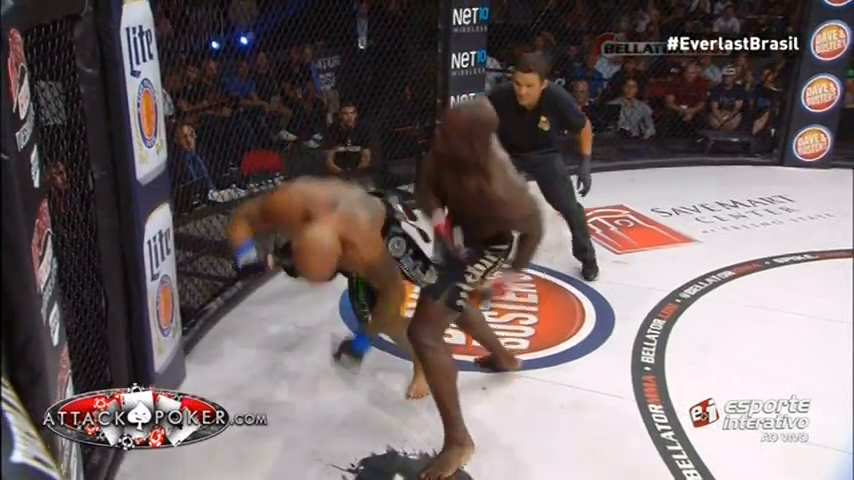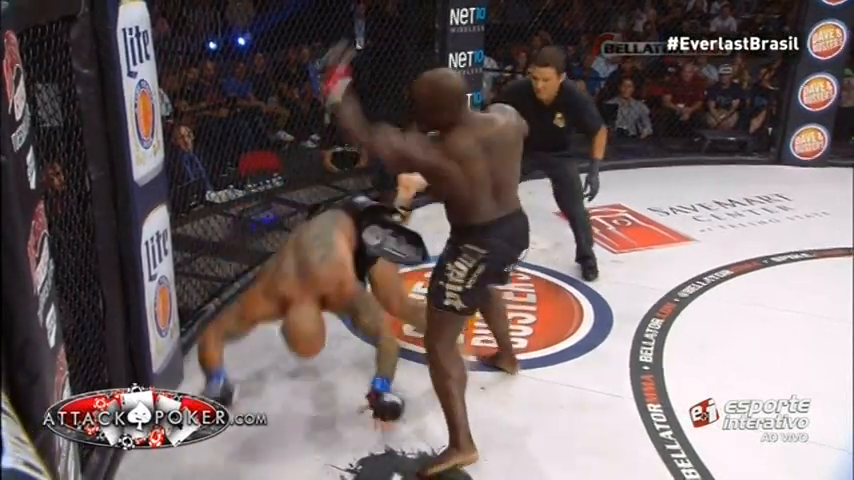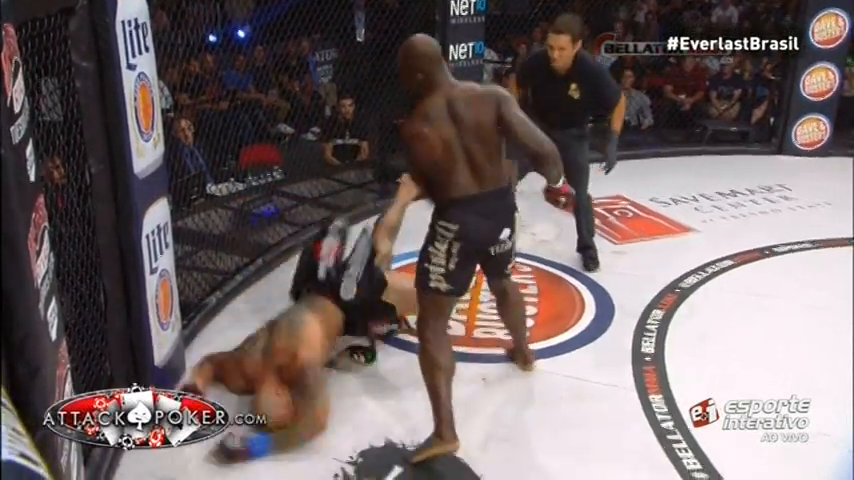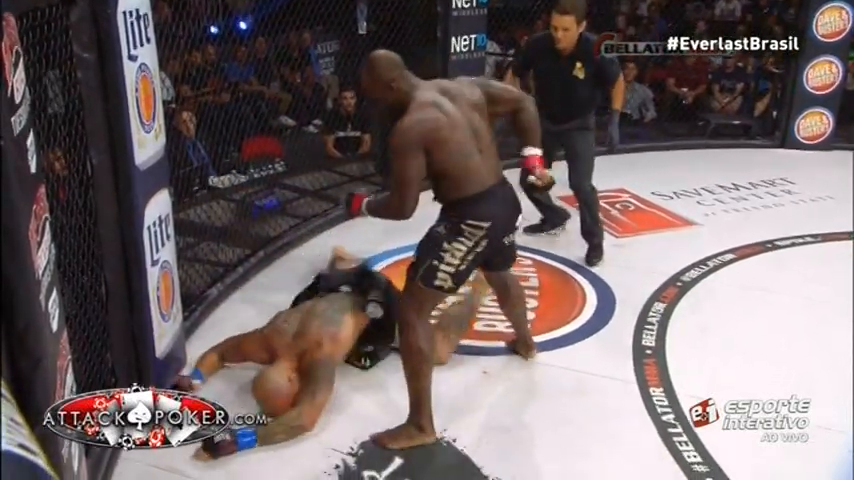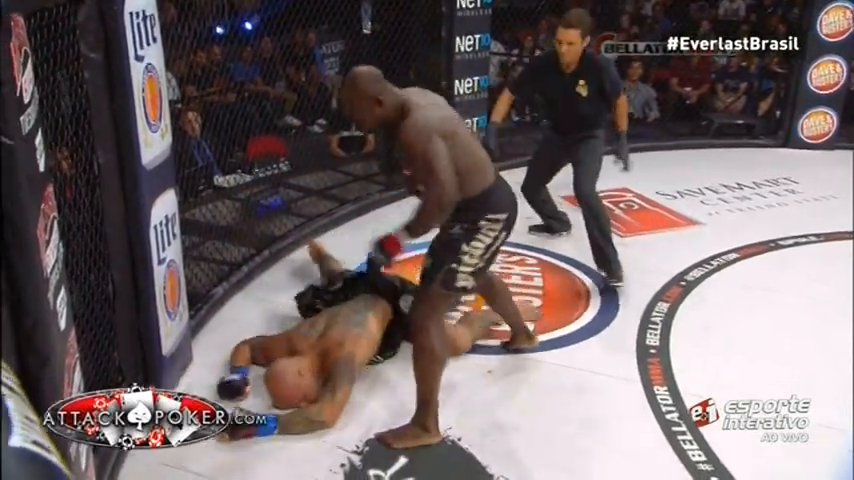
dt=0.4s
person 1, frame 1
left shoulder: (501, 187)
right shoulder: (457, 140)
left elbow: (533, 229)
right elbow: (427, 181)
left wrist: (509, 279)
right wrist: (440, 223)
left hip: (482, 246)
right hip: (459, 231)
left knee: (424, 333)
right knee: (454, 303)
left ankle: (458, 443)
right ankle: (502, 357)
person 1, frame 2
left shoulder: (433, 153)
right shoulder: (507, 116)
left elbow: (364, 136)
left wrist: (337, 88)
left hip: (477, 244)
right hip: (516, 227)
left knee: (438, 342)
right knee: (485, 288)
left ankle: (461, 445)
right ankle: (507, 355)
person 1, frame 3
left shoulder: (413, 127)
right shoulder: (491, 97)
left elbow: (428, 190)
right elbow: (541, 148)
right wrist: (557, 183)
left hip: (455, 223)
right hip: (500, 211)
left knee: (431, 323)
right knee: (501, 282)
left ankle: (444, 432)
right ankle: (523, 350)
person 1, frame 4
left shoulder: (409, 129)
right shoulder: (466, 87)
left elbow: (403, 206)
right elbow: (524, 103)
left wrist: (362, 204)
right wrist: (534, 157)
left hip: (470, 219)
right hip: (505, 201)
left knee: (412, 312)
right knee: (500, 275)
left ankle: (420, 425)
right ankle: (525, 341)
person 1, frame 5
left shoulder: (416, 127)
right shoulder: (407, 103)
left elbow: (443, 196)
left wrist: (398, 240)
right wrist: (414, 169)
left hip: (482, 212)
right hip: (488, 204)
left knee: (426, 314)
right knee: (477, 275)
left ankle: (426, 425)
right ankle: (523, 334)
person 2, frame 1
left shoulder: (364, 251)
right shoulder: (288, 203)
left elbow: (393, 292)
right elbow: (241, 221)
left wrist: (366, 338)
right wrist: (245, 253)
left hip: (381, 227)
left knee: (385, 314)
left ankle: (422, 366)
person 2, frame 2
left shoulder: (340, 286)
right shoulder: (264, 301)
left elbow: (386, 337)
right elbow: (210, 337)
left wrist: (382, 388)
right wrist: (216, 380)
left hip: (350, 223)
left knee: (397, 305)
person 2, frame 3
left shoulder: (300, 365)
right shoulder: (243, 372)
left elbow: (316, 423)
right elbow: (210, 363)
left wrist: (261, 445)
right wrist: (195, 385)
left hip: (336, 305)
person 2, frame 4
left shoulder: (321, 355)
right shoulder: (267, 341)
left elbow: (303, 420)
right elbow: (218, 352)
left wrist: (242, 439)
right wrist: (195, 377)
left hip: (370, 302)
right hip: (331, 293)
left knee: (439, 353)
left ankle: (476, 293)
right ankle: (344, 261)
person 2, frame 5
left shoulder: (341, 354)
right shoulder: (294, 342)
left elbow: (327, 416)
right elbow: (246, 346)
left wrist: (266, 426)
right wrist: (239, 373)
left hip: (385, 299)
right hip: (350, 294)
left knee: (458, 343)
right knee: (338, 278)
left ankle: (501, 312)
right ankle: (322, 255)
person 3, frame 1
left shoulder: (558, 99)
right shoulder: (499, 96)
left elbow: (584, 127)
left wrist: (585, 166)
left hip: (544, 154)
right hip: (506, 152)
left knee: (569, 206)
left ankle: (586, 256)
person 3, frame 2
left shoulder: (575, 98)
right shoulder: (517, 91)
left elbow: (599, 131)
left wrist: (594, 171)
left hip: (557, 154)
left knee: (575, 209)
left ankle: (587, 257)
person 3, frame 3
left shoulder: (592, 70)
right shoulder: (535, 62)
left elbow: (618, 103)
right elbow: (519, 87)
left wrist: (611, 143)
left hip: (572, 133)
right hip: (536, 126)
left knee: (578, 193)
left ankle: (587, 247)
person 3, frame 4
left shoulder: (595, 51)
right shoulder: (538, 45)
left elbow: (617, 82)
right elbow: (515, 75)
left wrist: (614, 121)
left hip: (579, 125)
right hip: (546, 121)
left knee: (580, 184)
right knee: (529, 179)
left ankle: (594, 239)
right ankle: (555, 217)
person 3, frame 5
left shoulder: (599, 67)
right shoulder: (542, 65)
left elbow: (619, 100)
right elbow: (509, 94)
left wrist: (622, 141)
right wrist: (491, 130)
left hip: (588, 138)
right hip: (556, 136)
left knee: (585, 192)
right knee: (530, 187)
left ankle: (610, 264)
right ankle: (557, 223)
